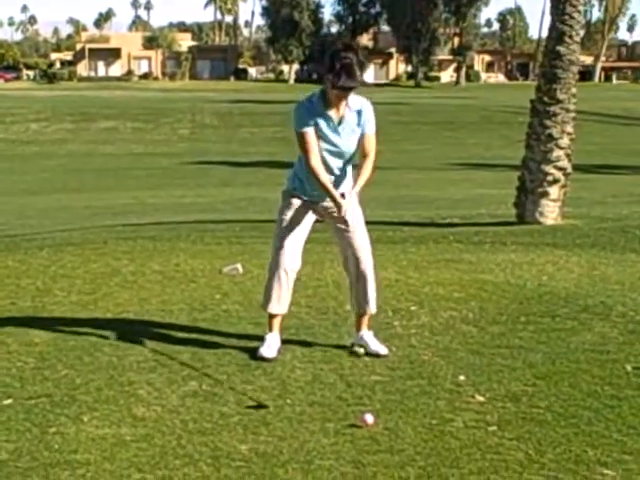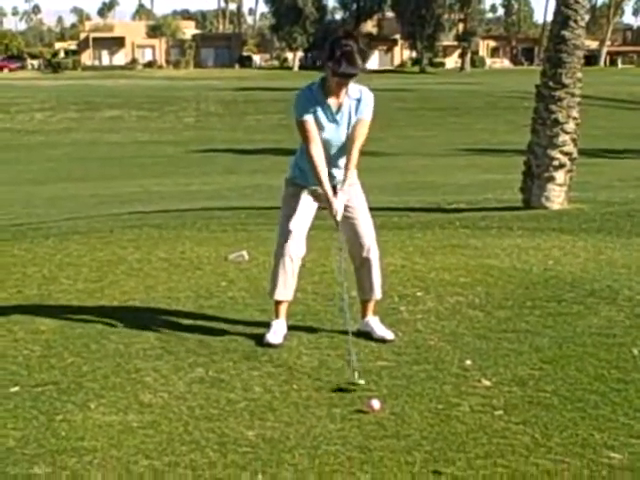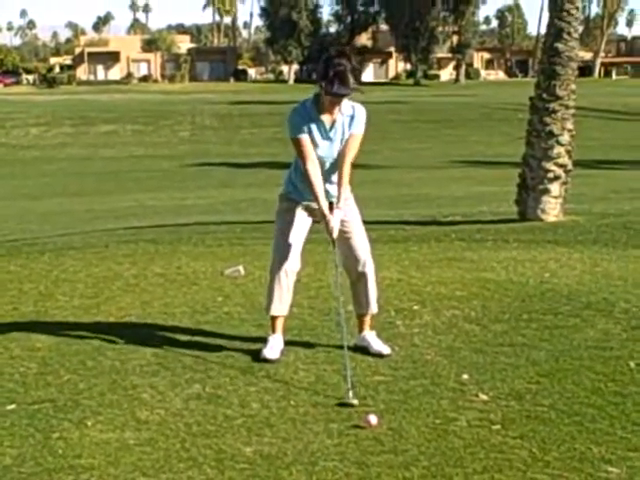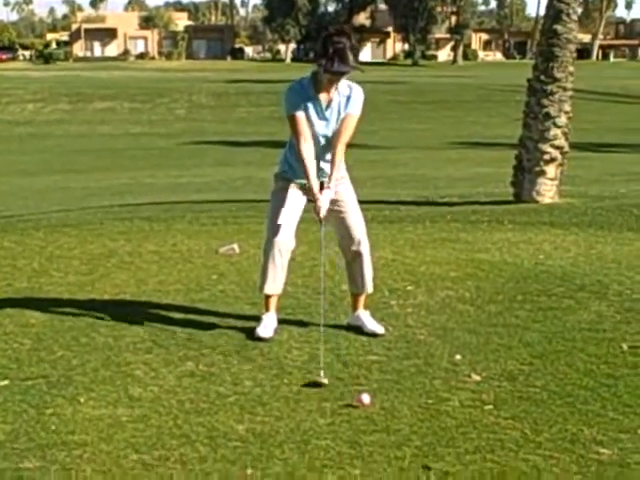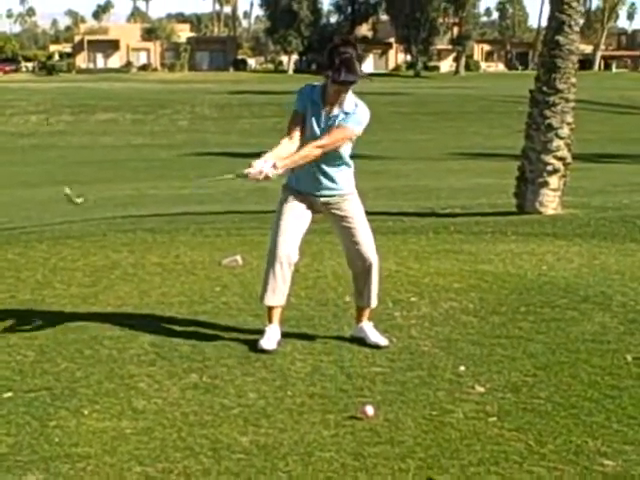
dt=0.4s
person 1, frame 1
left shoulder: (364, 109)
right shoulder: (305, 110)
left elbow: (368, 154)
right elbow: (312, 161)
left wrist: (353, 192)
right wrist: (334, 197)
left hip: (344, 195)
right hip: (302, 195)
left knee: (362, 261)
right knee: (284, 261)
left ankle: (363, 332)
right ankle: (273, 335)
person 1, frame 2
left shoulder: (364, 97)
right shoulder: (305, 98)
left elbow: (355, 146)
right elbow: (314, 147)
left wrist: (343, 189)
right wrist: (328, 193)
left hip: (345, 182)
right hip: (305, 182)
left knee: (367, 247)
right knee: (289, 247)
left ankle: (369, 318)
right ankle: (279, 321)
person 1, frame 3
left shoulder: (356, 113)
right shoulder: (299, 116)
left elbow: (345, 163)
right elbow: (309, 165)
left wrist: (338, 207)
right wrist: (324, 212)
left hip: (338, 196)
right hip: (298, 197)
left knee: (362, 261)
right knee: (283, 262)
left ankle: (365, 332)
right ankle: (276, 336)
person 1, frame 4
left shoulder: (354, 94)
right shoulder: (296, 92)
left elbow: (340, 144)
right elbow: (303, 143)
left wrist: (330, 188)
right wrist: (315, 191)
left hip: (334, 176)
right hip: (294, 176)
left knee: (357, 241)
right knee: (278, 241)
left ankle: (359, 312)
right ankle: (269, 315)
person 1, frame 5
left shoulder: (359, 113)
right shoulder: (307, 95)
left elbow: (319, 147)
right elbow: (292, 138)
left wrist: (275, 165)
right wrist: (267, 160)
left hip: (340, 192)
right hip: (300, 189)
left knee: (366, 256)
right knee: (282, 252)
left ankle: (363, 324)
right ankle: (273, 327)
